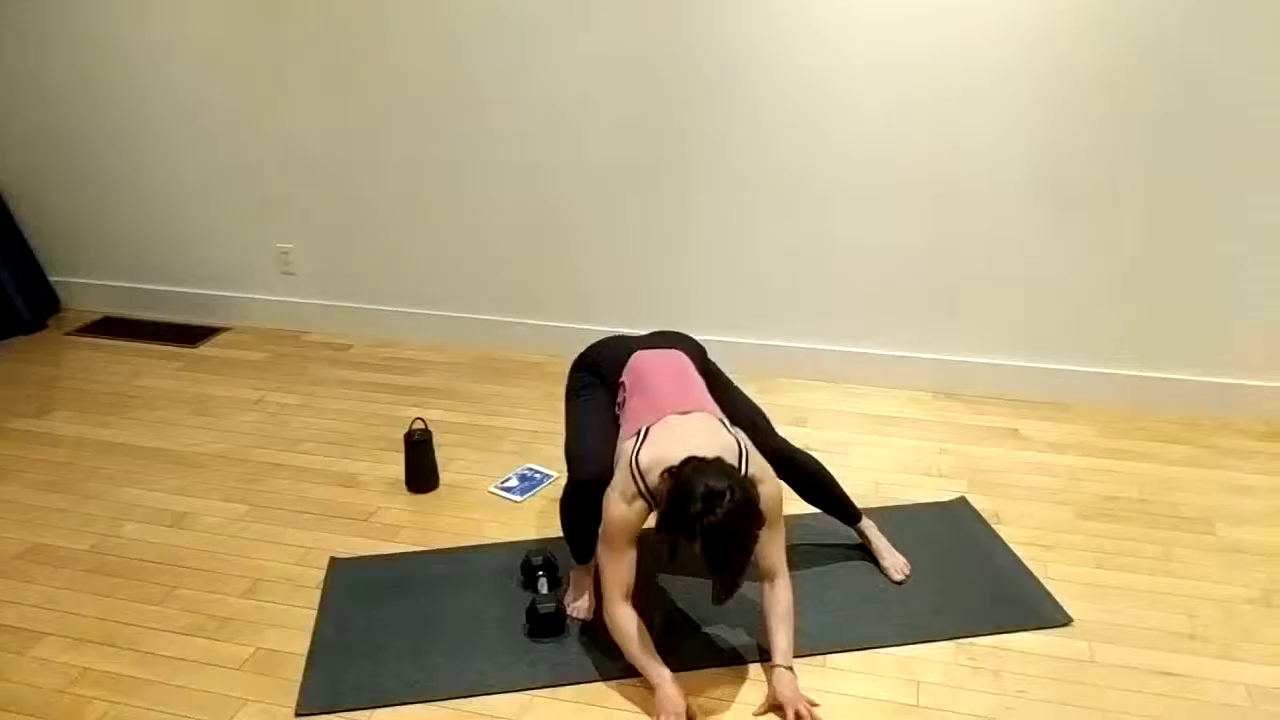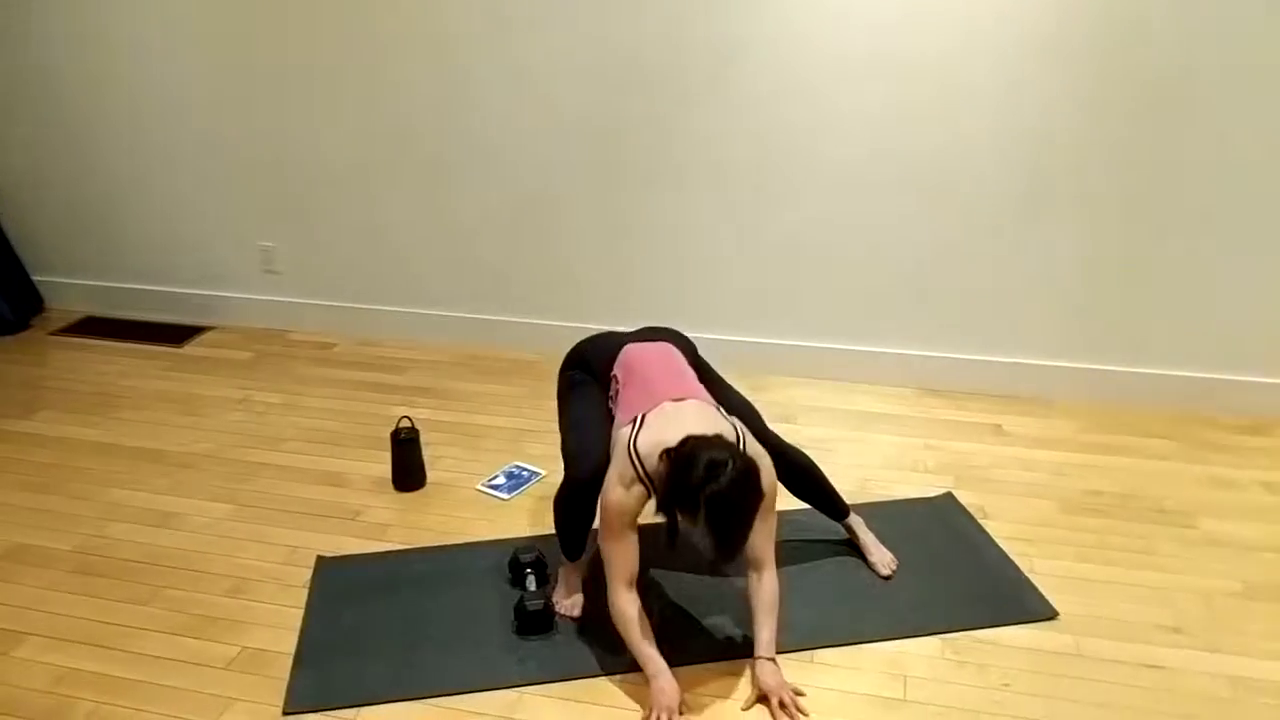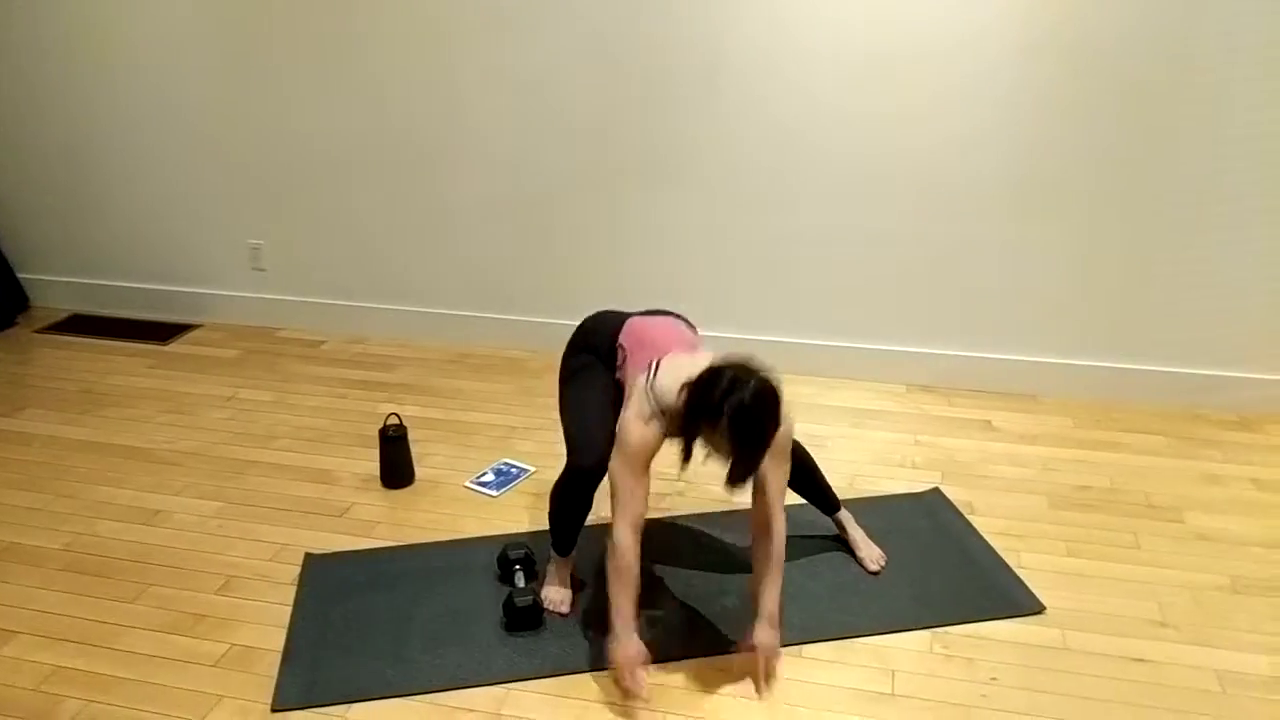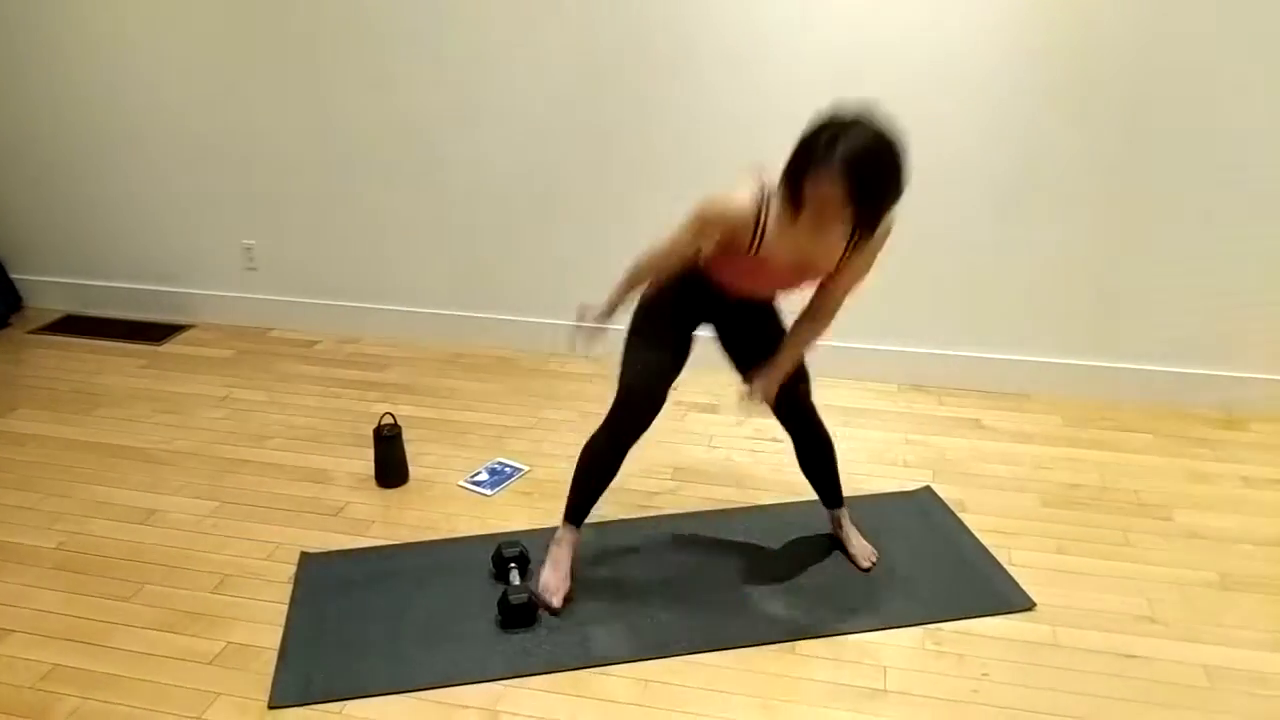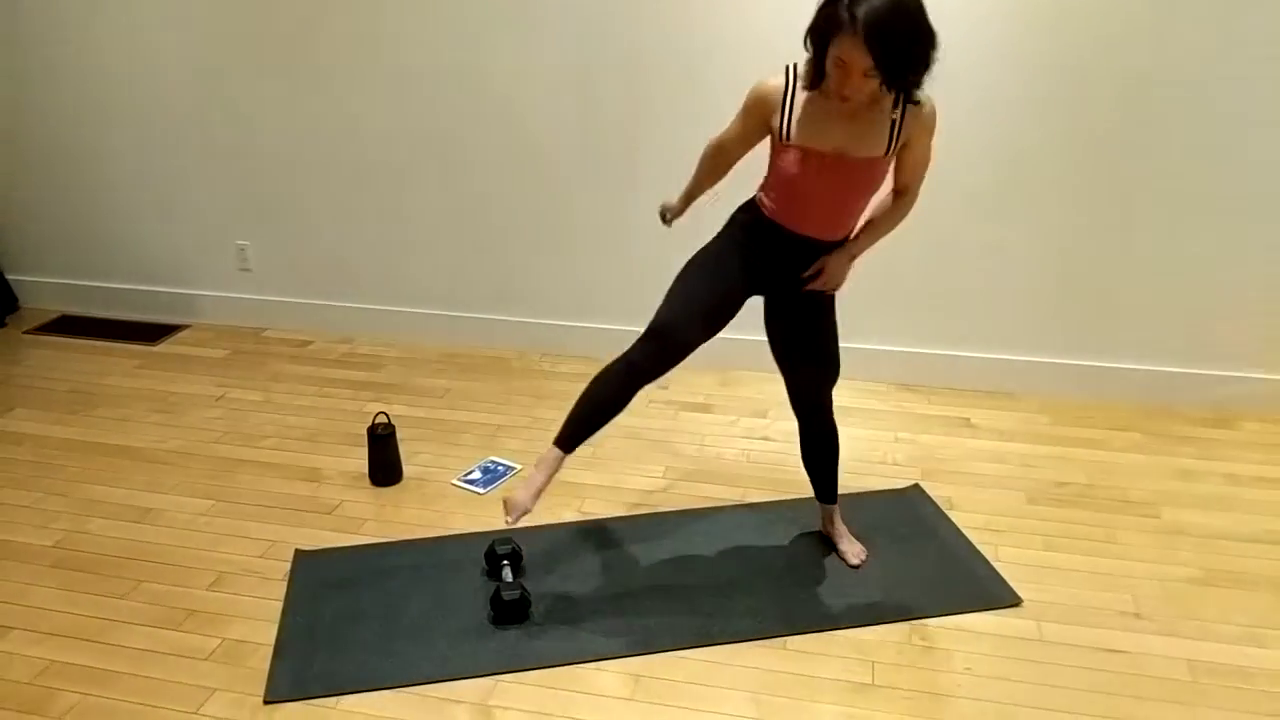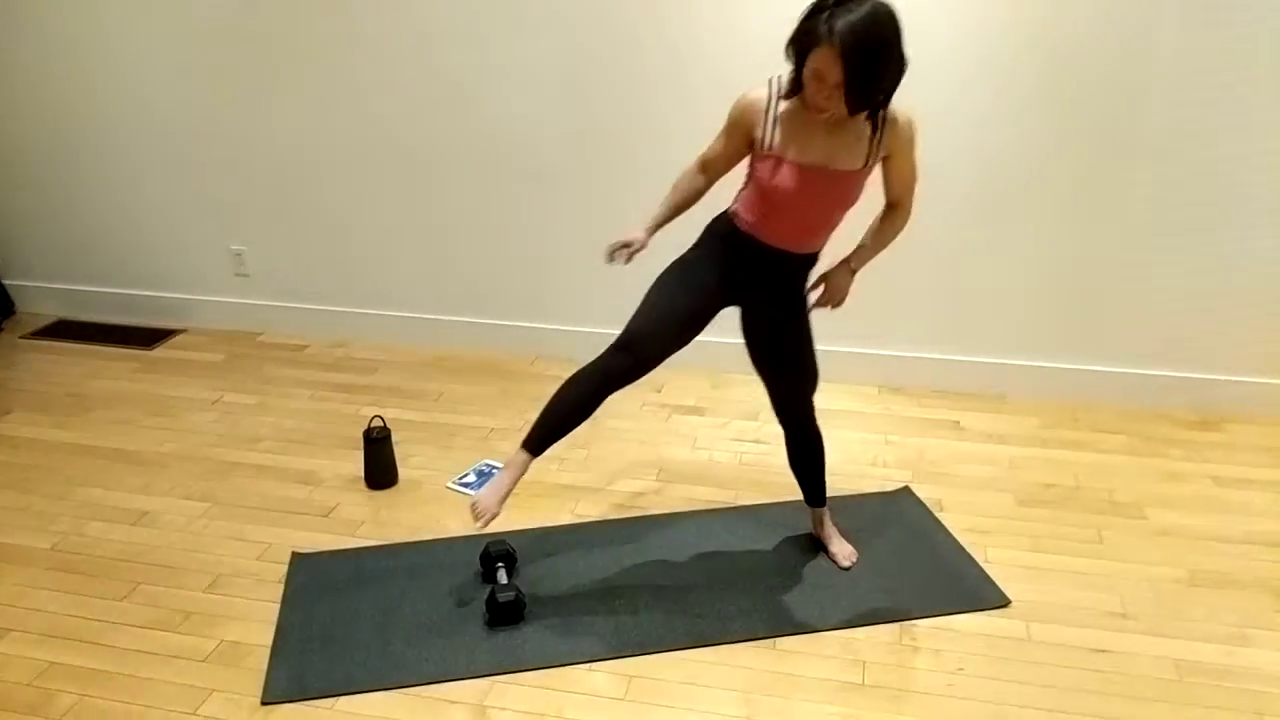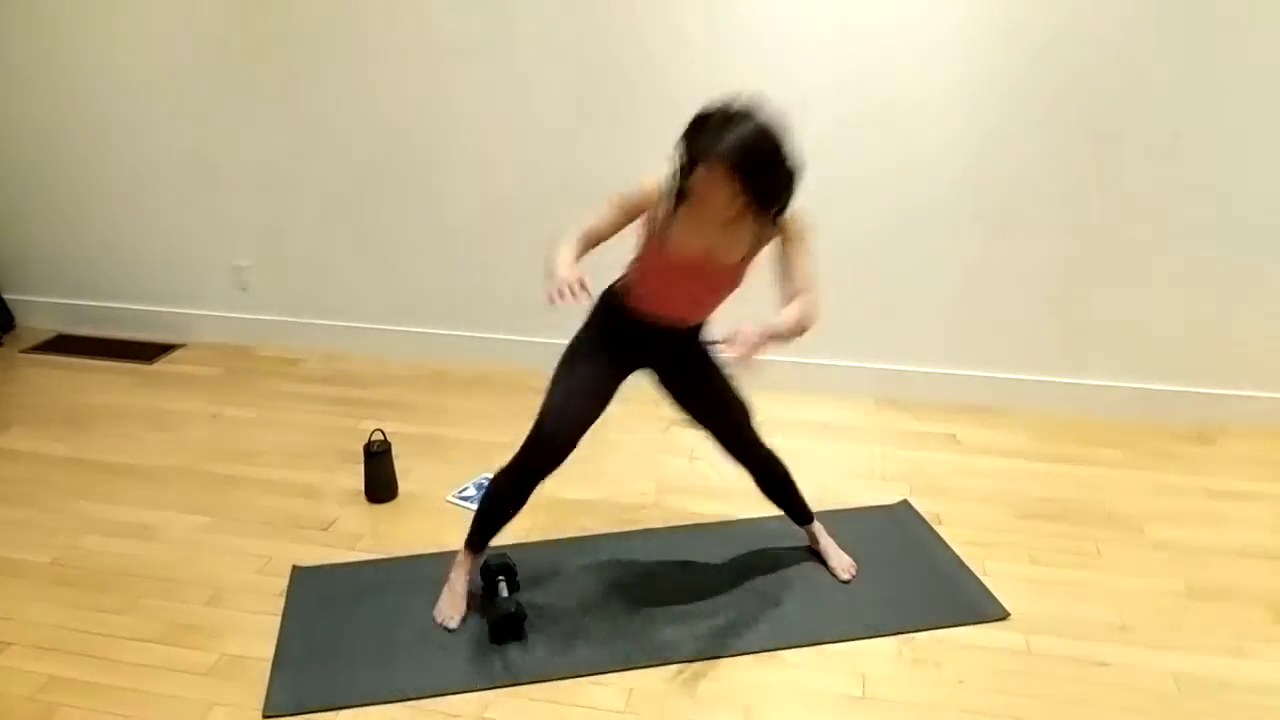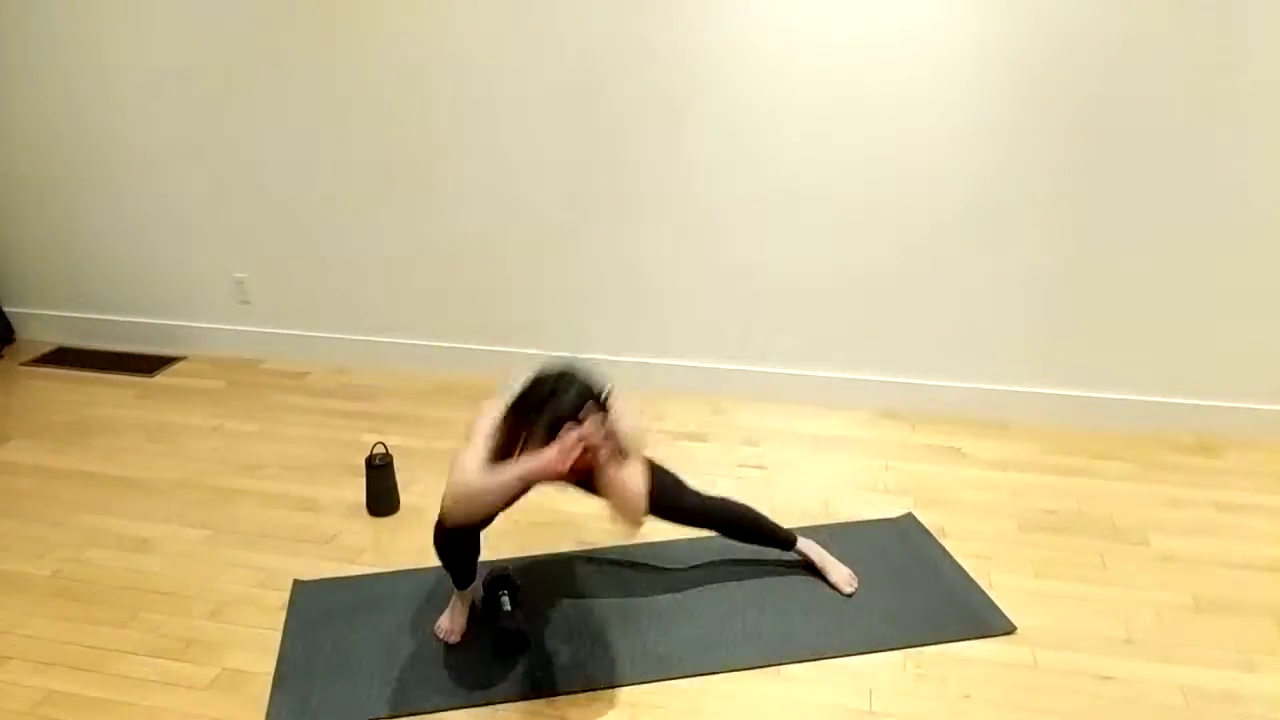
dt=0.3s
person 1, frame 1
left shoulder: (759, 480)
right shoulder: (630, 492)
left elbow: (775, 578)
right elbow: (617, 604)
left wrist: (782, 671)
right wrist: (663, 684)
left hip: (684, 355)
right hip: (605, 367)
left knee: (780, 451)
right knee: (587, 479)
left ankle: (867, 531)
right ankle: (582, 568)
person 1, frame 2
left shoulder: (756, 466)
right shoulder: (629, 474)
left elbow: (762, 569)
right elbow: (621, 591)
left wrist: (765, 660)
right wrist: (659, 676)
left hip: (675, 351)
right hip: (595, 364)
right knee: (585, 476)
left ankle: (855, 527)
right ankle: (571, 566)
person 1, frame 3
left shoulder: (764, 416)
right shoulder: (645, 417)
left elbow: (771, 523)
right elbow: (625, 532)
left wrist: (766, 622)
right wrist: (624, 633)
right hip: (599, 346)
left knee: (781, 441)
right knee: (587, 465)
left ankle: (844, 521)
right ankle: (560, 562)
person 1, frame 4
left shoulder: (870, 230)
right shoulder: (743, 208)
left elbow: (827, 302)
right elbow: (665, 256)
left wrist: (779, 368)
right wrist: (609, 307)
left hip: (752, 306)
right hip: (688, 291)
left knee: (799, 413)
right knee: (630, 417)
left ankle: (839, 519)
right ankle: (565, 540)
person 1, frame 5
left shoulder: (915, 115)
right shoulder: (778, 94)
left elbow: (904, 196)
right elbow: (724, 150)
left wrist: (848, 254)
right wrist: (682, 202)
left hip: (810, 269)
right hip: (747, 244)
left knee: (814, 401)
right knee: (653, 352)
left ankle: (830, 518)
right ankle: (547, 465)
person 1, frame 6
left shoulder: (892, 129)
right shoulder: (759, 108)
left elbow: (899, 209)
right elbow: (705, 171)
left wrist: (848, 267)
right wrist: (650, 229)
left hip: (786, 280)
right hip: (723, 254)
left knee: (797, 410)
right knee: (623, 360)
left ankle: (822, 521)
right ankle: (514, 469)
person 1, frame 7
left shoulder: (776, 221)
right shoulder: (661, 196)
left elbow: (805, 307)
right elbow: (578, 237)
left wrist: (762, 334)
right wrist: (564, 265)
left hip: (682, 343)
right hip: (618, 327)
left knee: (746, 443)
right knee: (543, 450)
left ankle: (814, 533)
right ankle: (467, 562)
person 1, frame 8
left shoulder: (613, 424)
right shoulder: (498, 419)
left elbow: (634, 515)
right elbow: (453, 504)
left wrist: (605, 459)
right wrist: (536, 464)
left hip: (595, 459)
right hip: (521, 461)
left knee: (694, 507)
right knee: (451, 531)
left ankle: (807, 547)
right ankle: (464, 594)
